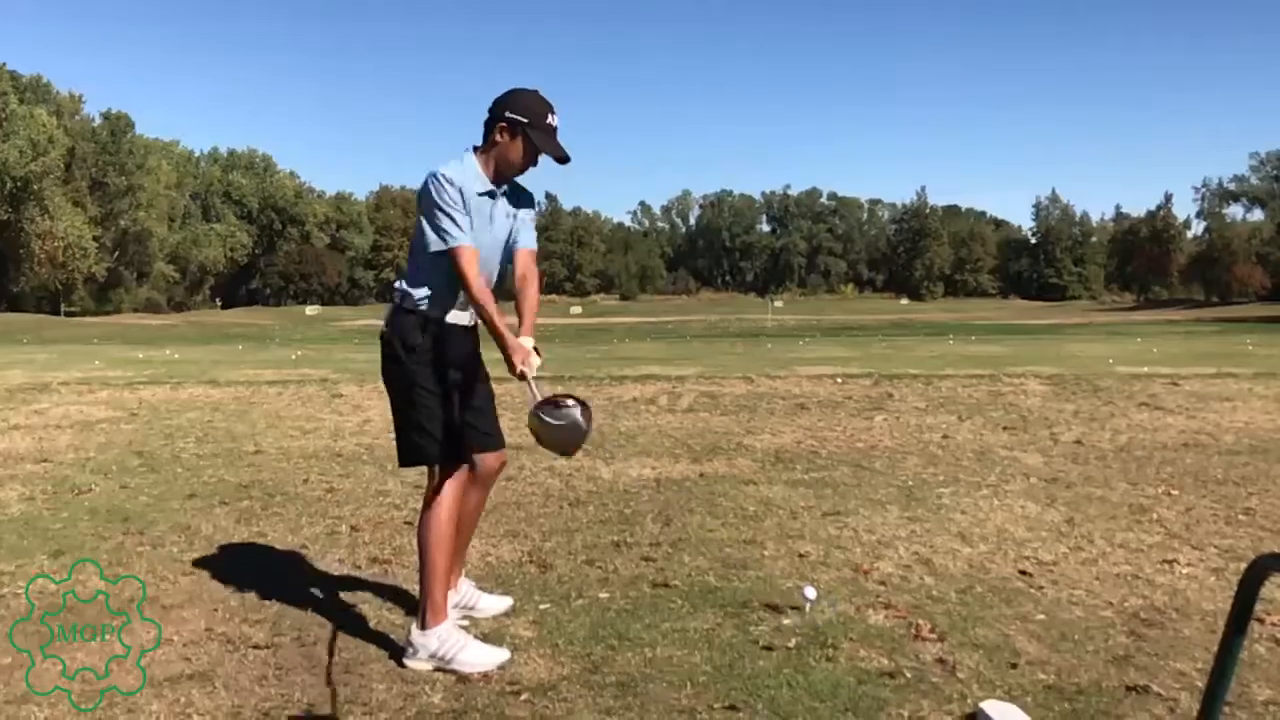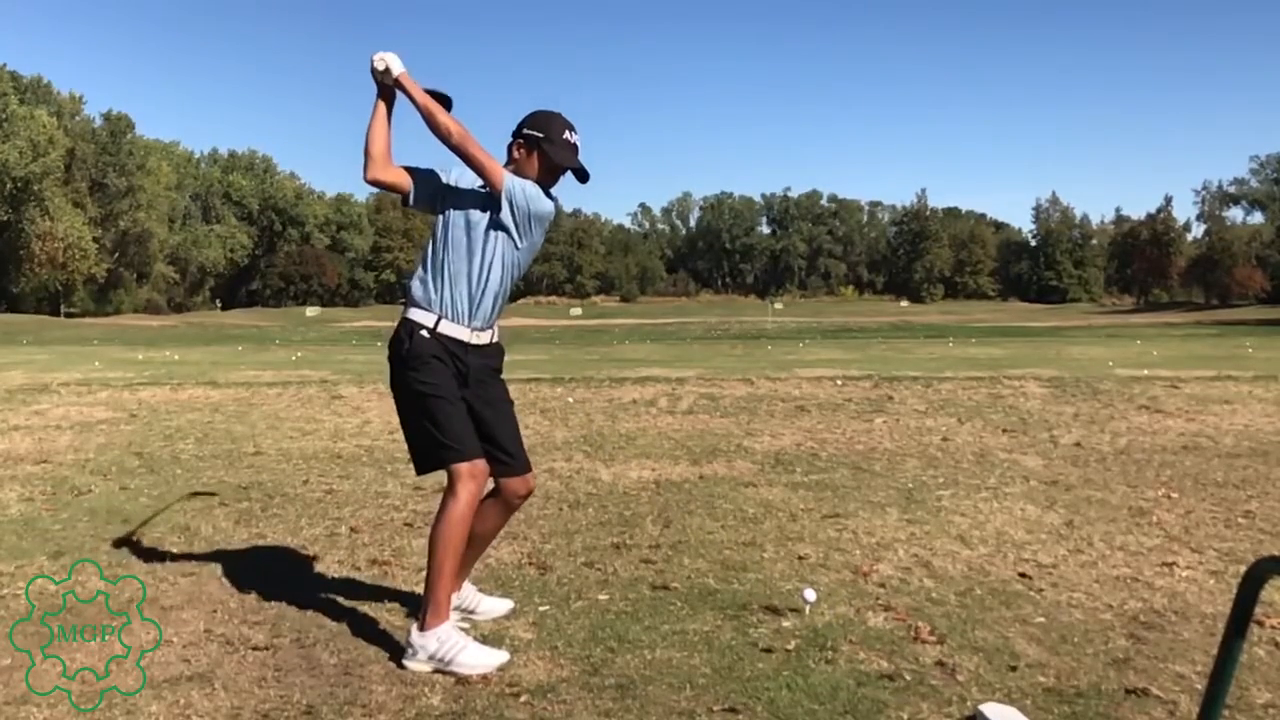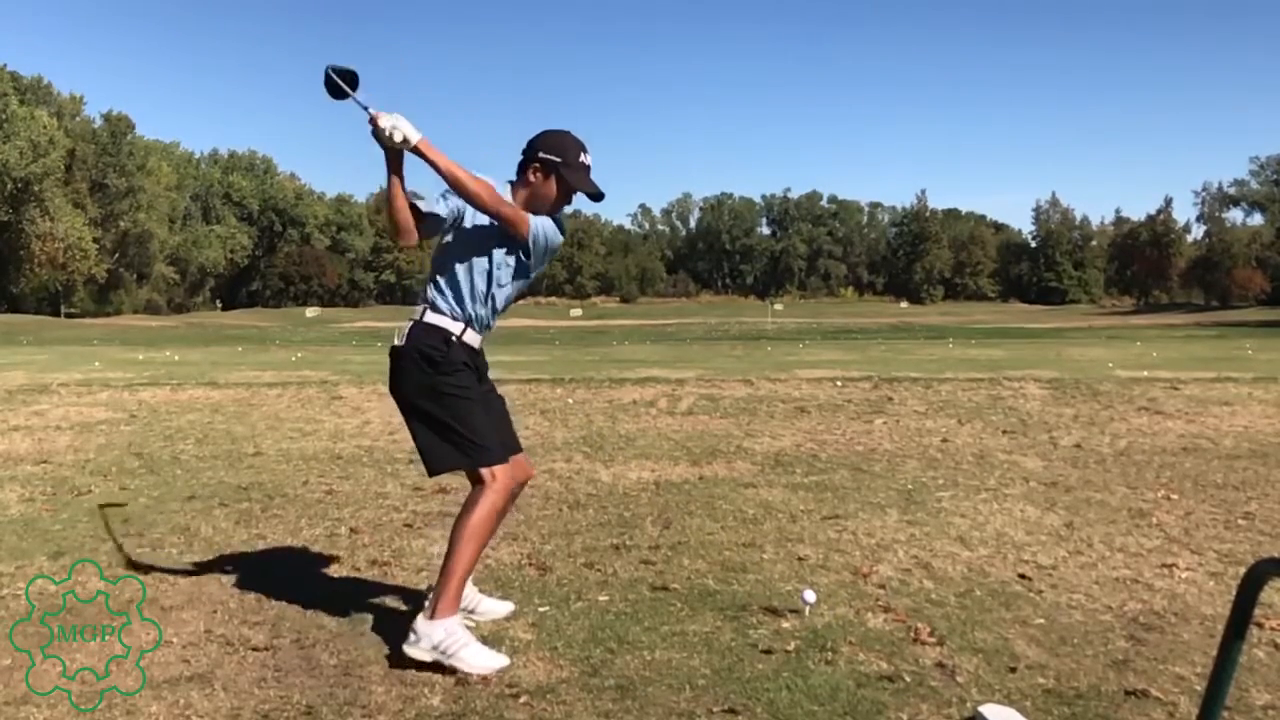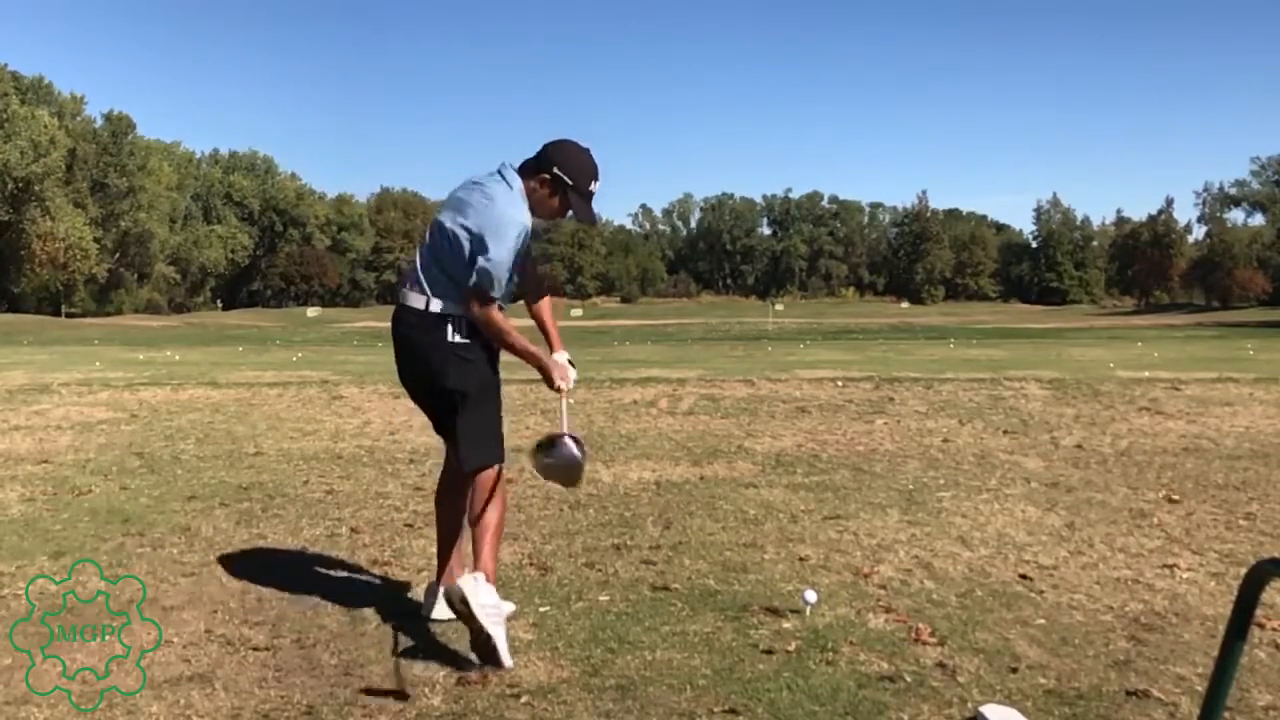
dt=1s
person 1, frame 1
left shoulder: (520, 200)
right shoulder: (448, 181)
left elbow: (525, 271)
right elbow: (466, 272)
left wrist: (526, 337)
right wrist: (506, 339)
left hip: (460, 338)
right hip: (420, 335)
left knee: (487, 461)
right knee: (449, 472)
left ankle: (451, 585)
right ankle: (432, 629)
person 1, frame 2
left shoulder: (538, 208)
right shoulder: (454, 184)
left elbow: (462, 143)
right elbow: (378, 172)
left wrist: (407, 82)
right wrist: (385, 94)
left hip: (478, 354)
right hip: (426, 346)
left knee: (515, 484)
right knee: (468, 475)
left ankle: (453, 588)
right ankle: (431, 631)
person 1, frame 3
left shoulder: (548, 234)
right shoulder: (469, 197)
left elbow: (495, 207)
right elbow: (407, 235)
left wrist: (420, 145)
right wrist: (395, 161)
left hip: (464, 355)
right hip: (432, 351)
left knee: (517, 471)
right knee: (494, 477)
left ankle: (454, 588)
right ankle: (438, 624)
person 1, frame 4
left shoulder: (497, 190)
right shoulder: (511, 218)
left elbow: (529, 281)
right elbow: (481, 311)
left wrist: (557, 349)
right wrist: (541, 360)
left hip: (419, 331)
right hip: (451, 337)
left knee: (463, 456)
right knee: (487, 467)
left ankle: (447, 585)
right ankle: (480, 584)
